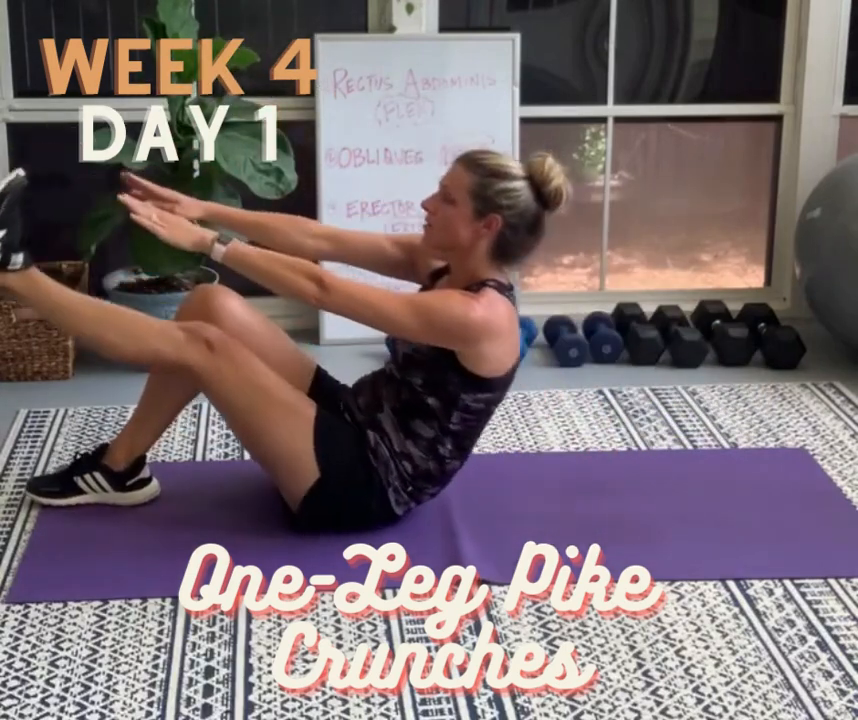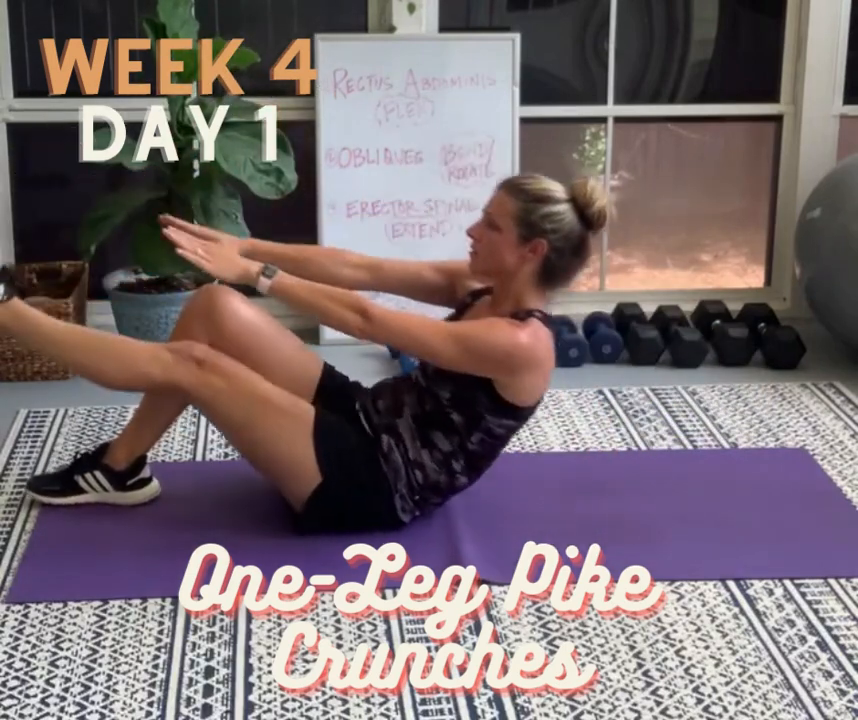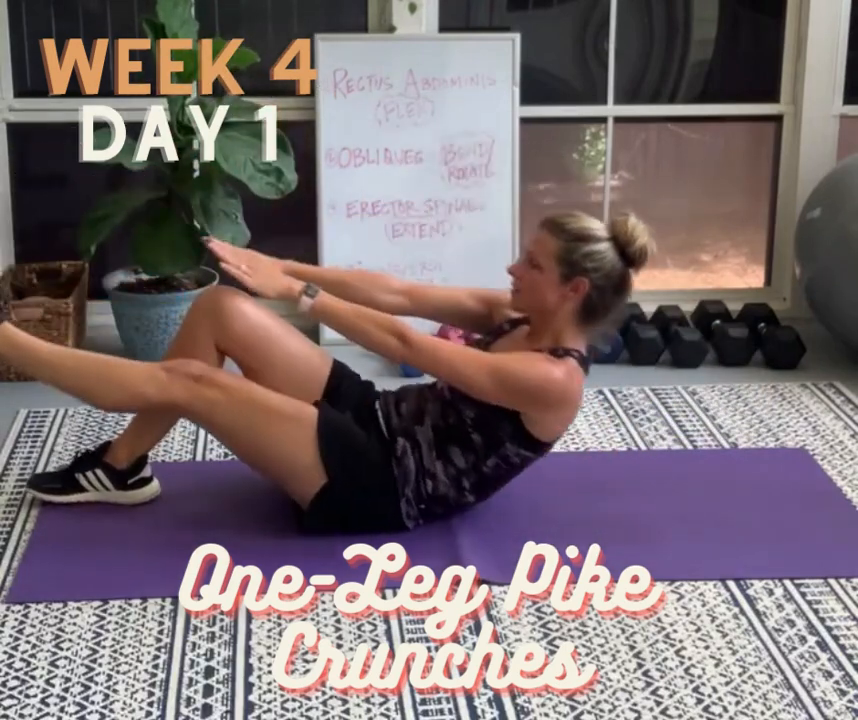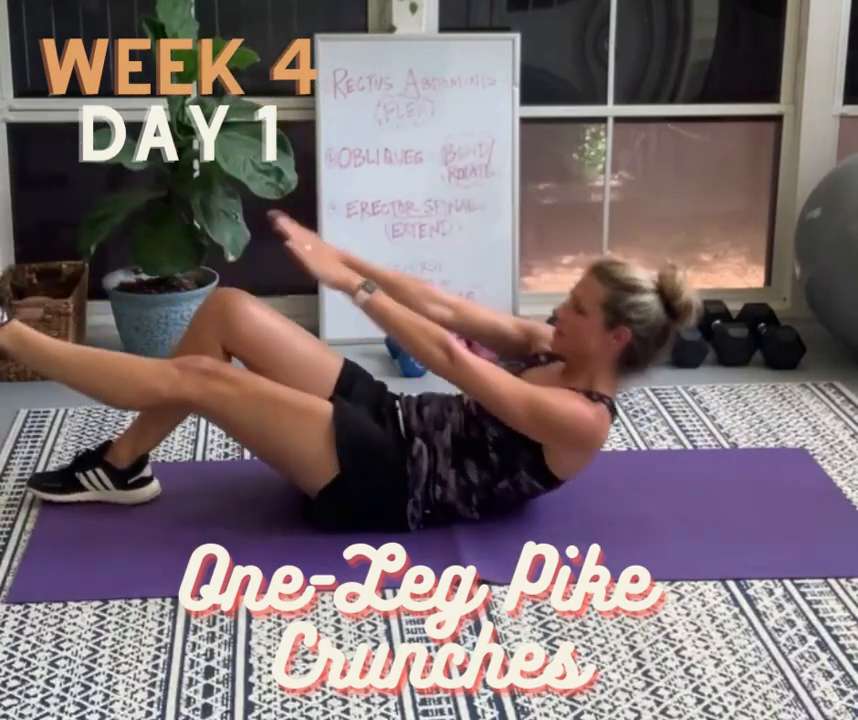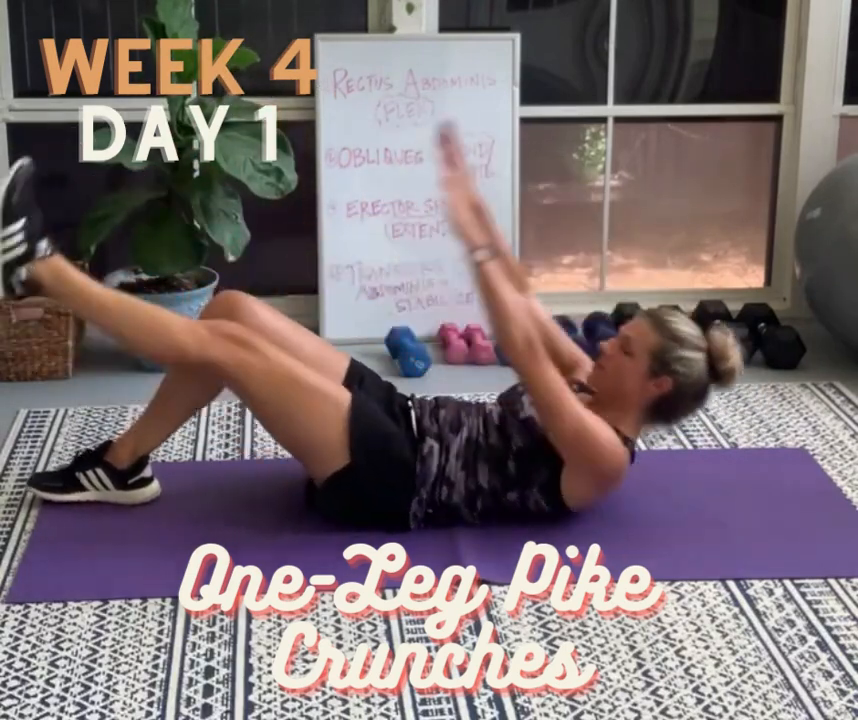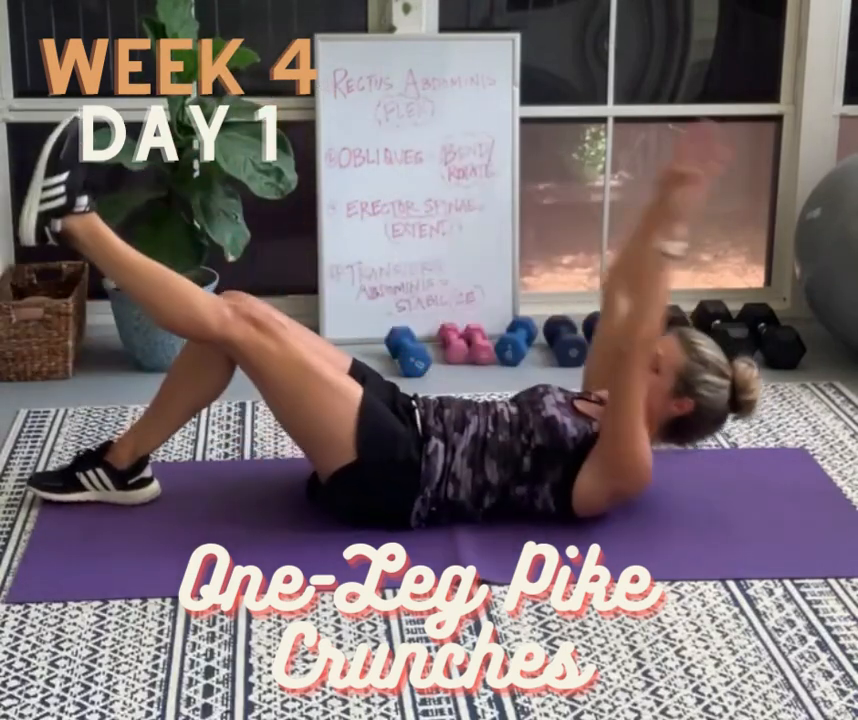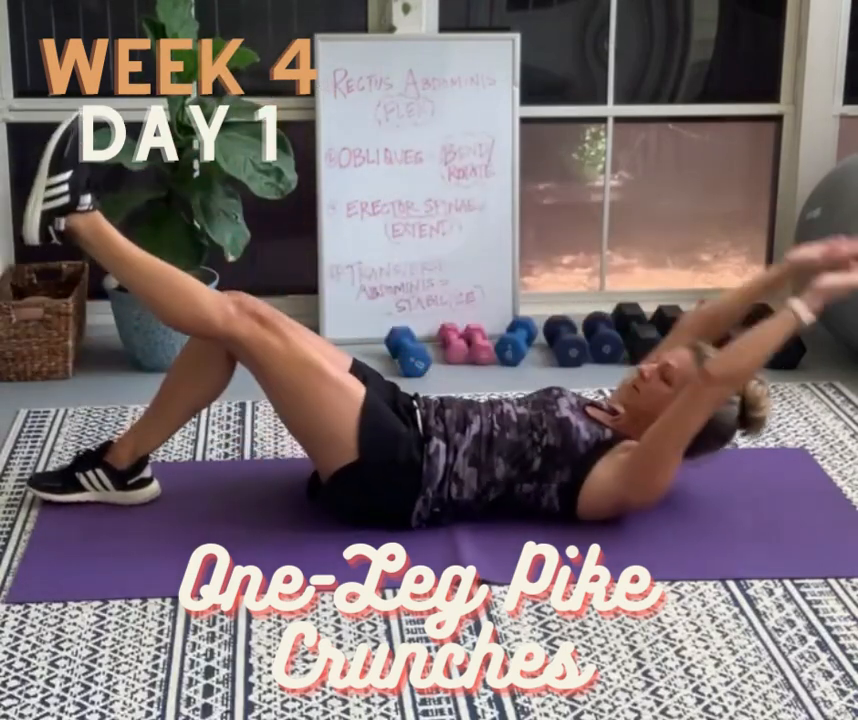
dt=0.2s
person 1, frame 1
left shoulder: (480, 316)
right shoulder: (446, 264)
left elbow: (324, 291)
right elbow: (320, 240)
left wrist: (210, 244)
right wrist: (202, 210)
left hip: (365, 485)
right hip: (352, 425)
left knee: (197, 345)
right knee: (208, 304)
right ankle: (121, 470)
person 1, frame 2
left shoulder: (522, 345)
right shoulder: (484, 288)
left elbow: (365, 321)
right elbow: (359, 268)
left wrist: (255, 274)
right wrist: (240, 246)
left hip: (368, 485)
right hip: (361, 420)
left knee: (187, 364)
right knee: (212, 306)
right ankle: (121, 469)
person 1, frame 3
left shoulder: (554, 382)
right shoulder: (519, 318)
left elbow: (403, 345)
right elbow: (399, 293)
left wrist: (296, 293)
right wrist: (288, 268)
left hip: (373, 482)
right hip: (371, 419)
left knee: (184, 379)
right knee: (220, 306)
right ankle: (121, 468)
person 1, frame 4
left shoulder: (582, 420)
right shoulder: (552, 351)
left elbow: (450, 361)
right elbow: (442, 306)
left wrist: (349, 282)
right wrist: (346, 259)
left hip: (382, 486)
right hip: (388, 423)
left knee: (195, 377)
right knee: (229, 308)
right ankle: (122, 467)
person 1, frame 5
left shoulder: (603, 458)
right shoulder: (585, 395)
left elbow: (525, 360)
right elbow: (522, 308)
left wrist: (472, 246)
right wrist: (478, 220)
left hip: (389, 480)
right hip: (398, 425)
left knee: (217, 342)
right knee: (234, 310)
right ankle: (122, 467)
person 1, frame 6
left shoulder: (626, 469)
right shoulder: (587, 415)
left elbow: (636, 357)
right elbow: (618, 307)
left wrist: (666, 243)
right wrist: (660, 209)
left hip: (389, 477)
right hip: (400, 423)
left knee: (229, 321)
right knee: (241, 309)
left ankle: (74, 218)
right ankle: (124, 467)
person 1, frame 7
left shoulder: (636, 479)
right shoulder: (614, 425)
left elbow: (717, 381)
right elbow: (692, 328)
left hip: (394, 475)
right hip: (409, 424)
left knee: (238, 321)
right knee: (233, 314)
left ankle: (80, 220)
right ankle: (122, 467)
